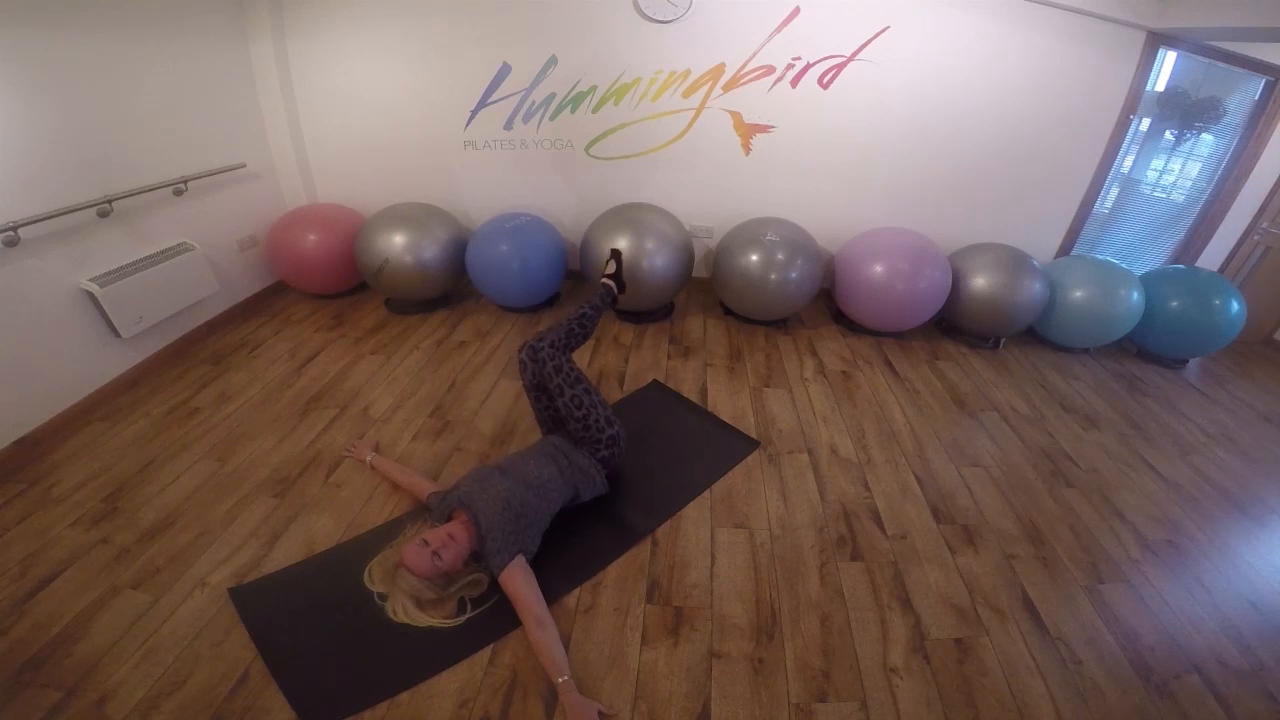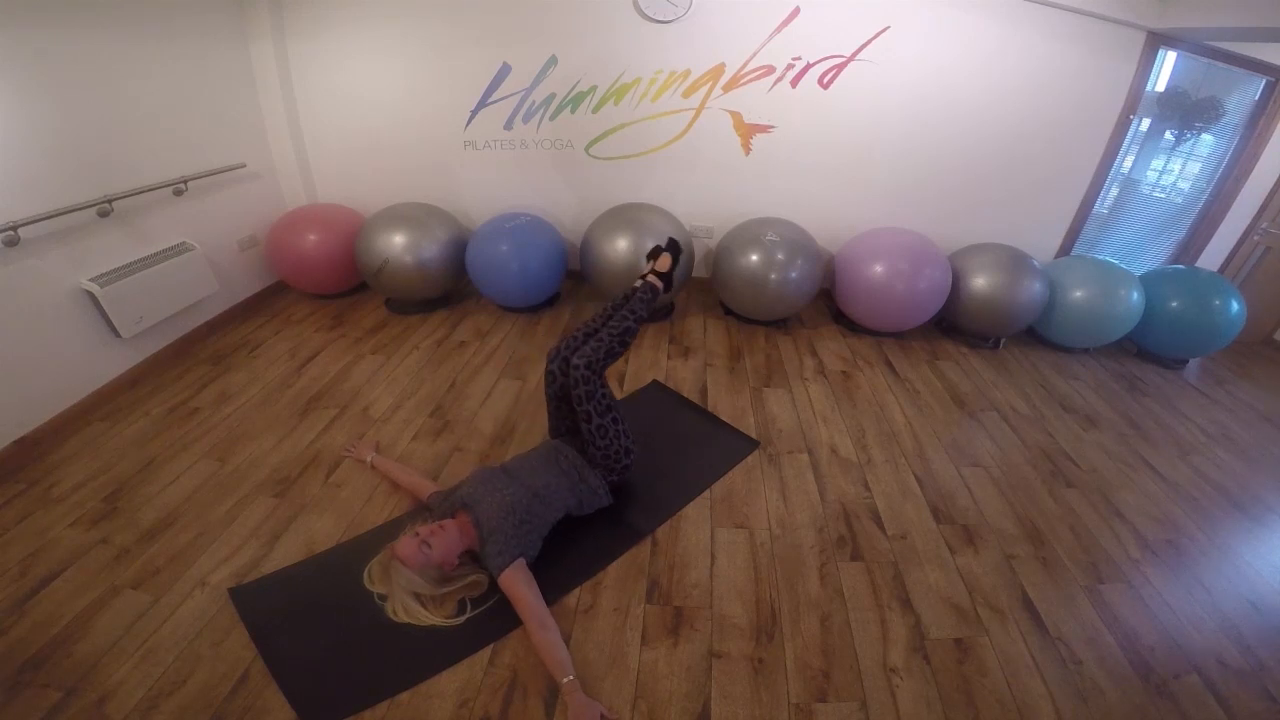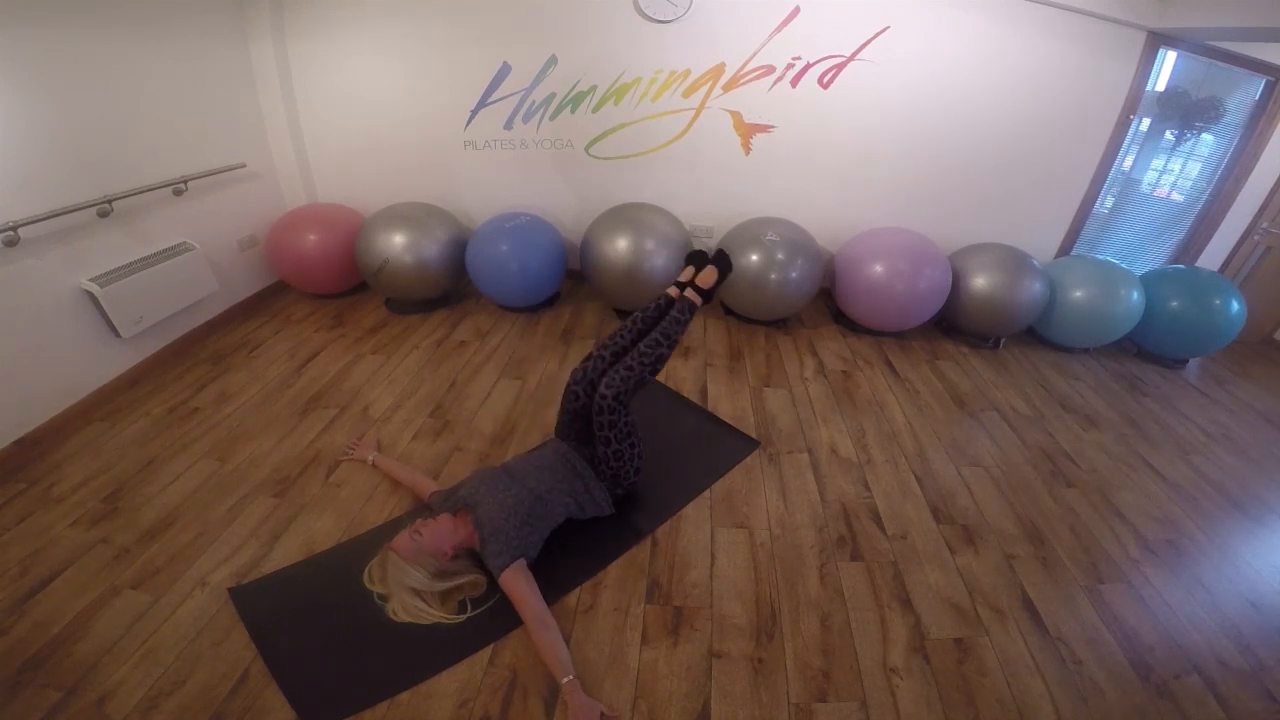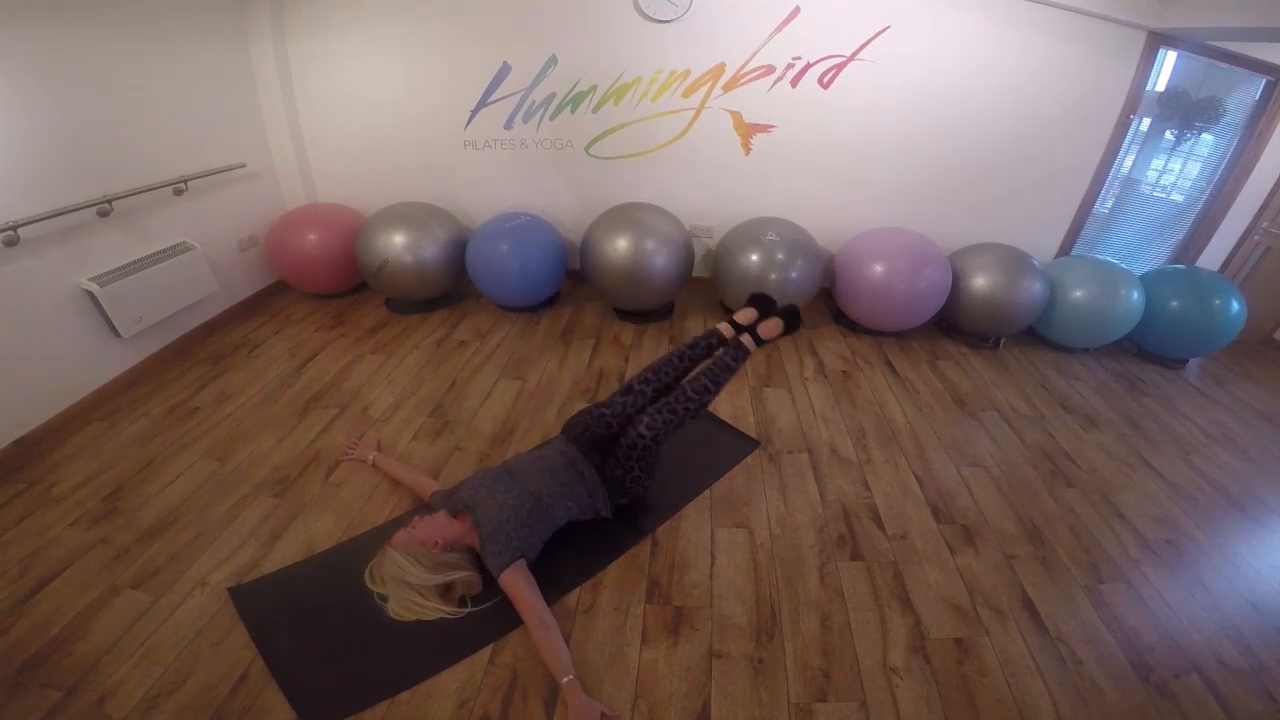
dt=0.7s
person 1, frame 1
left shoulder: (446, 509)
right shoulder: (496, 549)
left elbow: (414, 478)
right elbow: (537, 622)
left wrist: (370, 456)
left hip: (555, 448)
right hip: (589, 457)
left knee: (535, 352)
right knee: (544, 352)
left ankle: (609, 288)
right ankle: (609, 287)
person 1, frame 2
left shoulder: (449, 507)
right shoulder: (495, 549)
left elbow: (415, 479)
right elbow: (539, 622)
left wrist: (372, 457)
left hip: (562, 450)
right hip: (596, 472)
left knee: (564, 360)
right knee: (582, 367)
left ankle: (647, 283)
right ankle: (654, 284)
person 1, frame 3
left shoulder: (450, 506)
right shoulder: (496, 548)
left elbow: (416, 477)
right elbow: (540, 622)
left wrist: (372, 455)
left hip: (564, 451)
right hip: (601, 480)
left knee: (588, 380)
right knee: (611, 389)
left ankle: (680, 291)
right ankle: (693, 298)
person 1, frame 4
left shoulder: (452, 505)
right shoulder: (495, 547)
left elbow: (418, 479)
right elbow: (539, 620)
left wrist: (373, 457)
left hip: (572, 449)
right hip: (607, 485)
left knee: (624, 407)
right knee: (646, 427)
left ankle: (734, 329)
right ankle: (746, 341)
